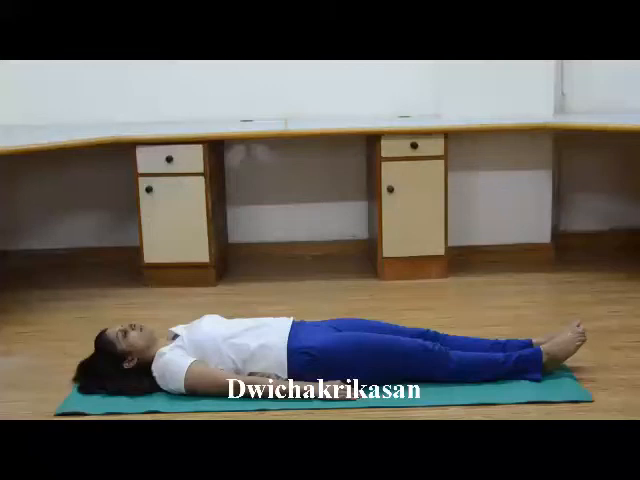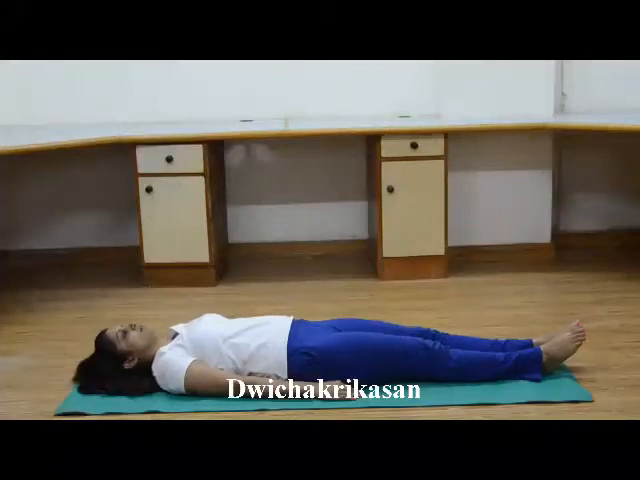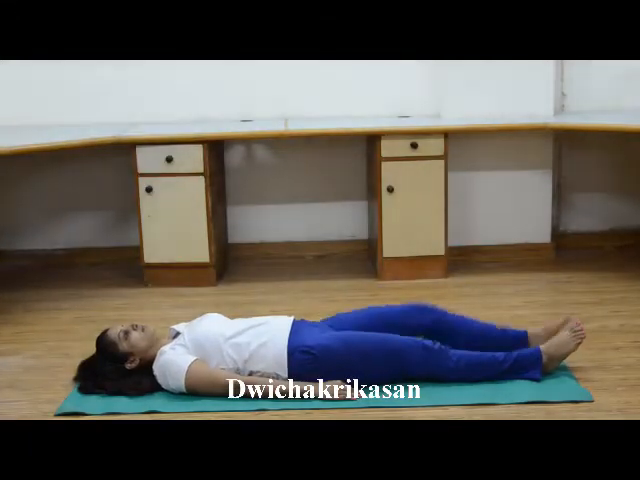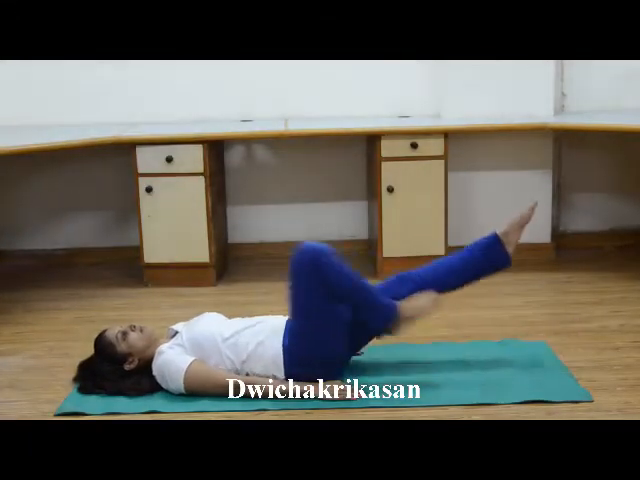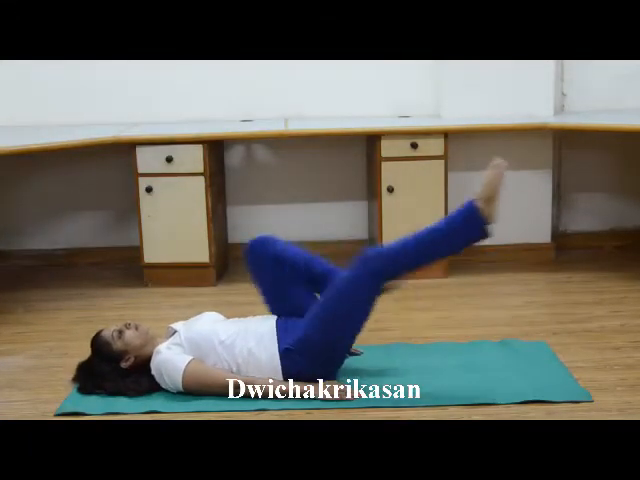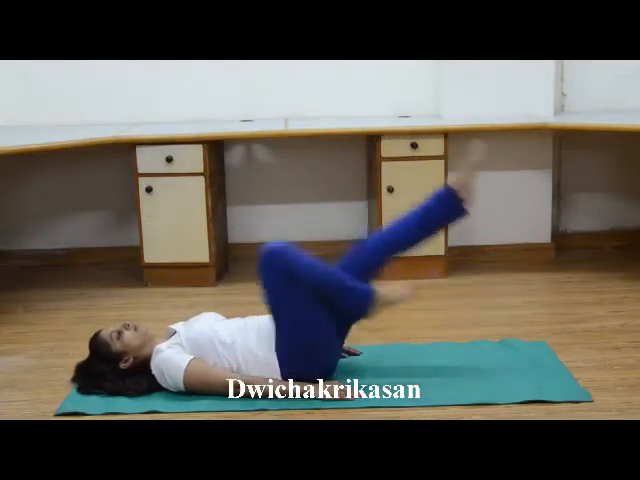
dt=0.7s
person 1, frame 1
left shoulder: (178, 334)
right shoulder: (167, 367)
right elbow: (238, 383)
right wrist: (312, 389)
left hip: (303, 330)
right hip: (304, 357)
left knee: (424, 337)
right knee: (428, 359)
left ankle: (531, 345)
right ankle: (539, 359)
person 1, frame 2
left shoulder: (179, 333)
right shoulder: (167, 366)
right elbow: (237, 383)
right wrist: (310, 389)
left hip: (302, 330)
right hip: (303, 357)
left knee: (422, 335)
right knee: (426, 356)
left ankle: (529, 345)
right ankle: (538, 360)
person 1, frame 3
left shoulder: (179, 333)
right shoulder: (166, 366)
right elbow: (234, 384)
right wrist: (309, 389)
left hip: (304, 330)
right hip: (304, 357)
left knee: (419, 316)
right knee: (426, 355)
left ankle: (526, 339)
right ankle: (535, 360)
person 1, frame 4
left shoulder: (180, 332)
right shoulder: (167, 365)
right elbow: (233, 383)
right wrist: (307, 387)
left hip: (299, 333)
right hip: (304, 358)
left knee: (402, 284)
right knee: (310, 256)
left ankle: (498, 246)
right ankle: (392, 317)
person 1, frame 5
left shoulder: (175, 333)
right shoulder: (164, 363)
right elbow: (232, 383)
right wrist: (304, 385)
left hip: (294, 326)
right hip: (302, 354)
left knee: (263, 248)
right knee: (371, 262)
left ankle: (341, 283)
right ankle: (475, 215)
person 1, frame 6
left shoulder: (178, 333)
right shoulder: (165, 364)
right elbow: (234, 384)
right wrist: (307, 388)
left hip: (295, 329)
right hip: (304, 360)
left knee: (369, 254)
right knee: (276, 256)
left ankle: (453, 196)
right ankle: (367, 301)
